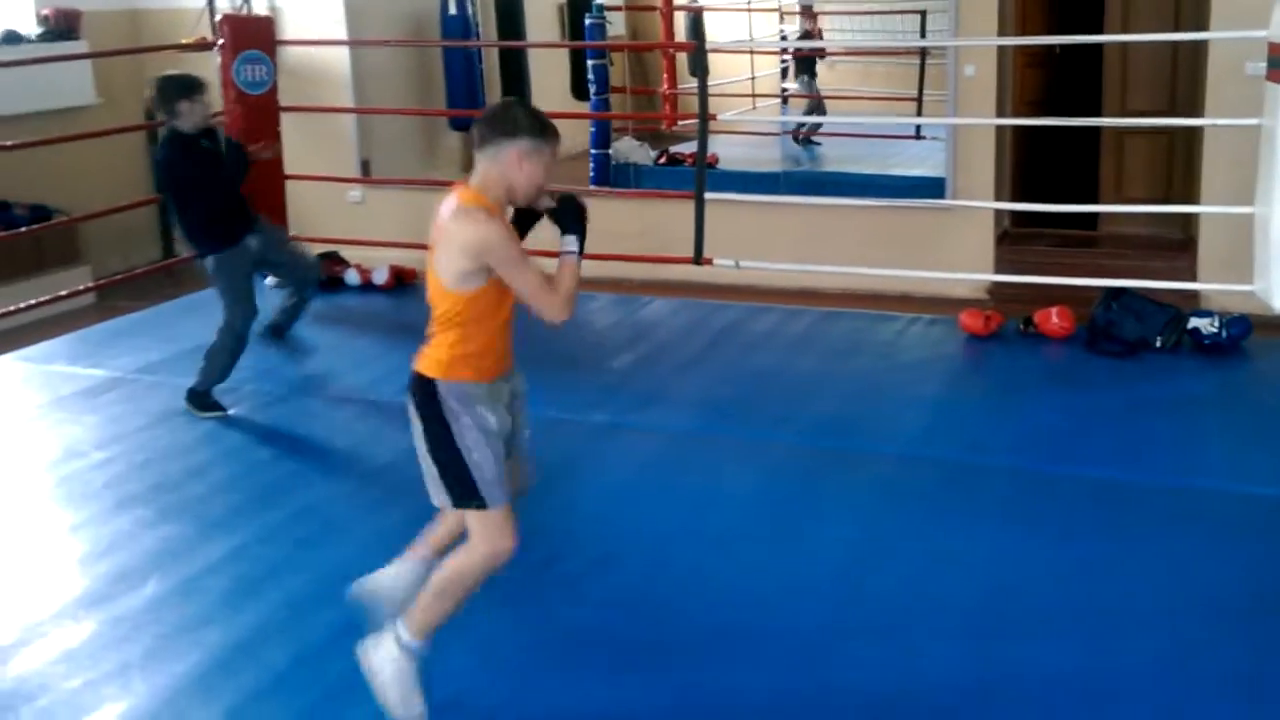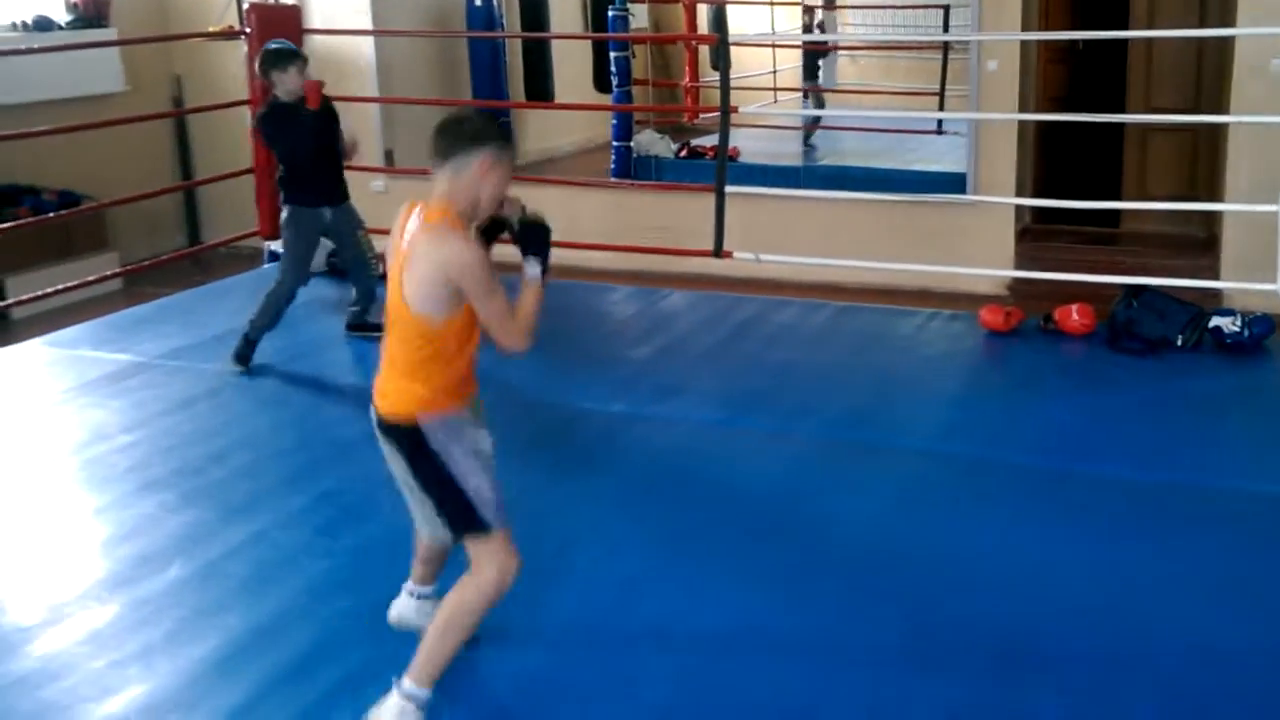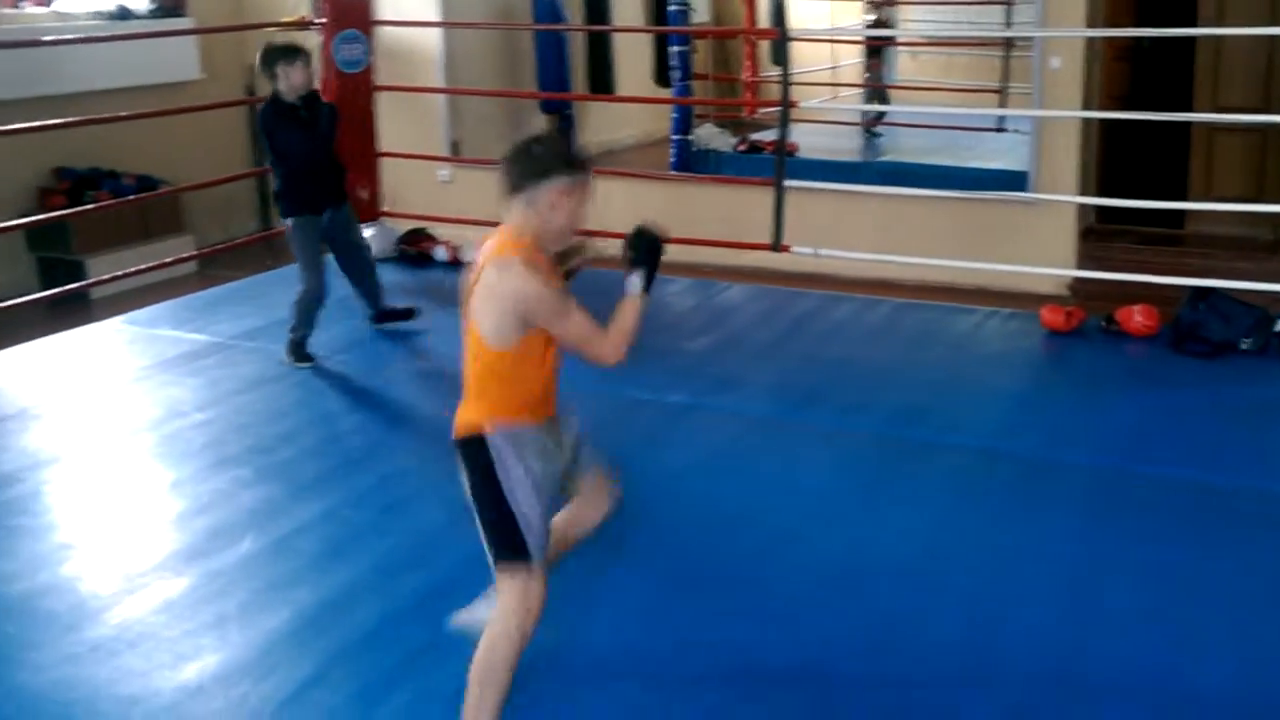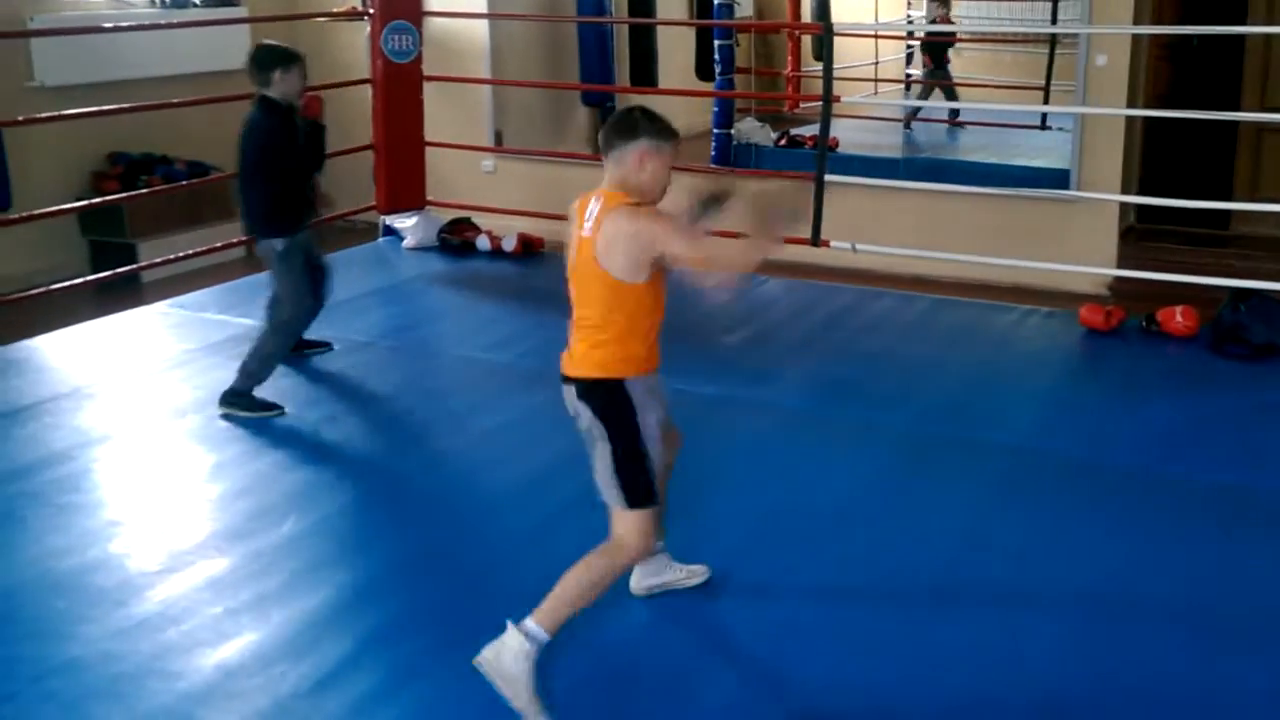
dt=0.5s
person 1, frame 1
left shoulder: (463, 204)
right shoulder: (479, 226)
right elbow: (554, 308)
left wrist: (522, 220)
right wrist: (571, 238)
left hip: (474, 381)
right hip: (454, 392)
left knee: (498, 492)
right knee: (496, 541)
left ankle: (401, 577)
right ankle: (398, 648)
person 1, frame 2
left shoulder: (414, 219)
right shoulder: (455, 250)
right elbow: (514, 338)
right wrist: (536, 261)
left hip: (405, 406)
right hip: (425, 421)
left knee: (447, 515)
right knee: (495, 564)
left ankle: (416, 599)
person 1, frame 3
left shoulder: (509, 245)
right shoulder: (520, 282)
right elbow: (608, 351)
left wrist: (561, 256)
right wrist: (641, 276)
left hip: (533, 422)
right hip: (499, 440)
left knee: (596, 497)
right knee: (522, 604)
left ankle: (493, 604)
person 1, frame 4
left shoulder: (596, 207)
right shoulder: (638, 224)
left elbow: (673, 225)
right elbow: (730, 267)
left wrist: (702, 203)
right wrist: (771, 223)
left hip: (599, 375)
right hip: (616, 385)
left knee: (666, 449)
right knee: (630, 537)
left ankle: (649, 568)
right ankle: (515, 649)
person 2, frame 1
left shoulder: (203, 136)
right shoulder: (172, 155)
right elbow: (227, 181)
left wrist: (250, 155)
right wrist: (236, 149)
left hip: (250, 228)
right hip: (219, 246)
left knee: (306, 272)
right knee: (240, 316)
left ankle: (279, 325)
right ankle: (200, 391)
person 2, frame 2
left shoulder: (318, 102)
right shoulder: (270, 118)
left elbow: (332, 138)
right elbow: (304, 153)
left wrist: (346, 146)
right wrist: (312, 110)
left hip: (336, 202)
right hip: (301, 208)
left knee: (363, 267)
right knee: (290, 279)
left ankle: (357, 319)
right ankle: (251, 337)
person 2, frame 3
left shoulder: (310, 102)
right shoulder: (271, 116)
right elbow: (313, 150)
left wrist: (343, 177)
right wrist: (328, 107)
left hip: (334, 201)
right hip: (302, 211)
left knee: (358, 259)
right knee: (314, 283)
left ankle: (378, 310)
right ankle: (297, 340)
person 2, frame 4
left shoulder: (275, 115)
right shoulder: (269, 123)
right elbow: (309, 165)
left wrist: (309, 193)
right wrist: (314, 124)
left hip: (285, 221)
right hip: (275, 228)
left knee: (314, 276)
right knee: (295, 308)
left ankle: (289, 341)
right ankle: (238, 392)
